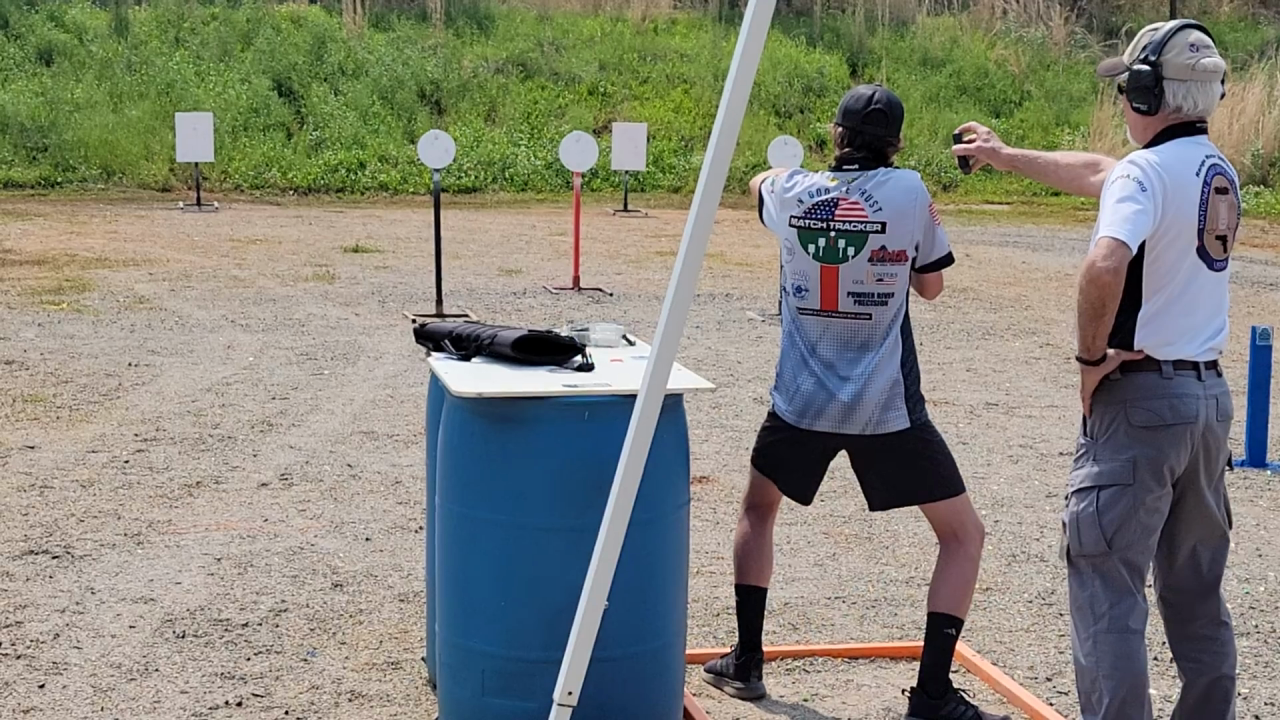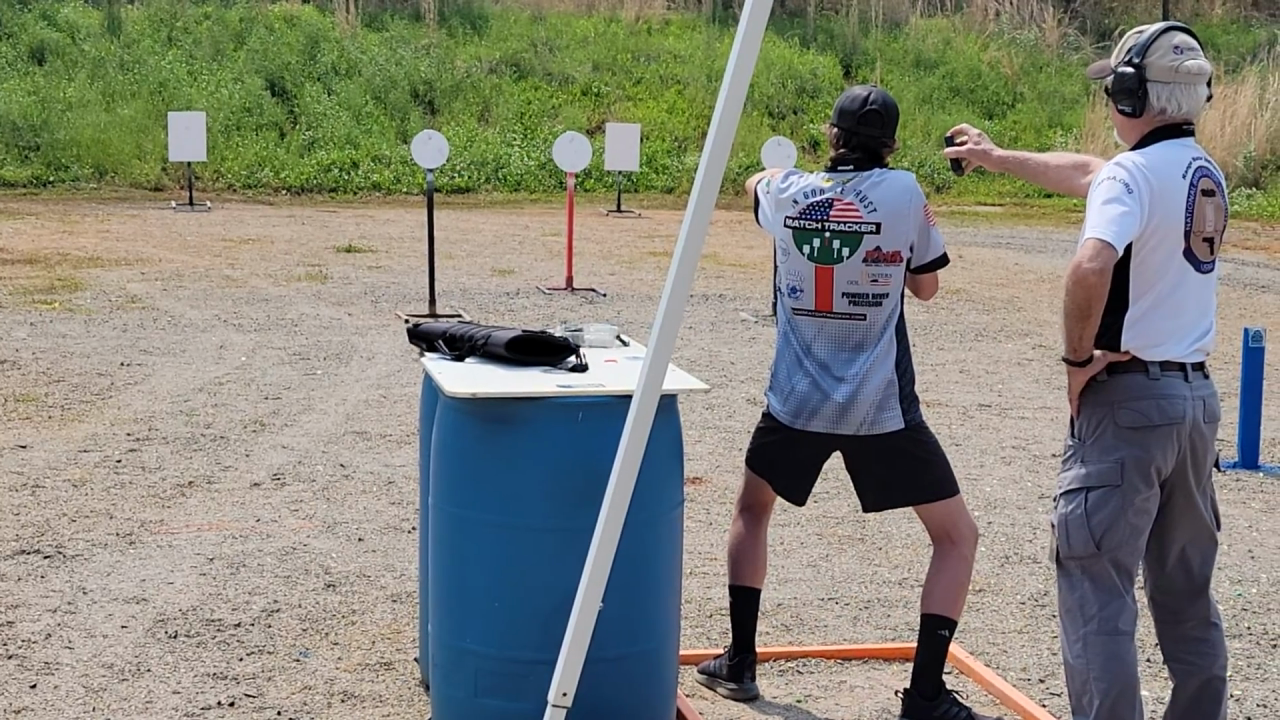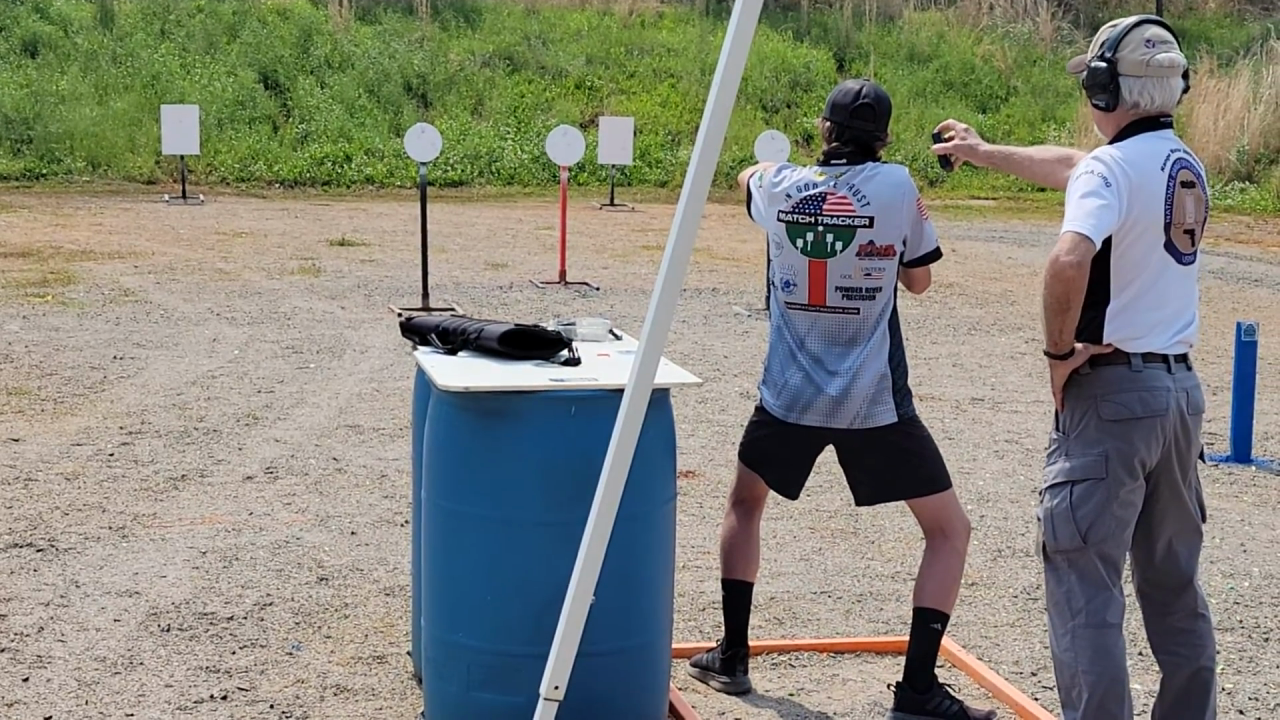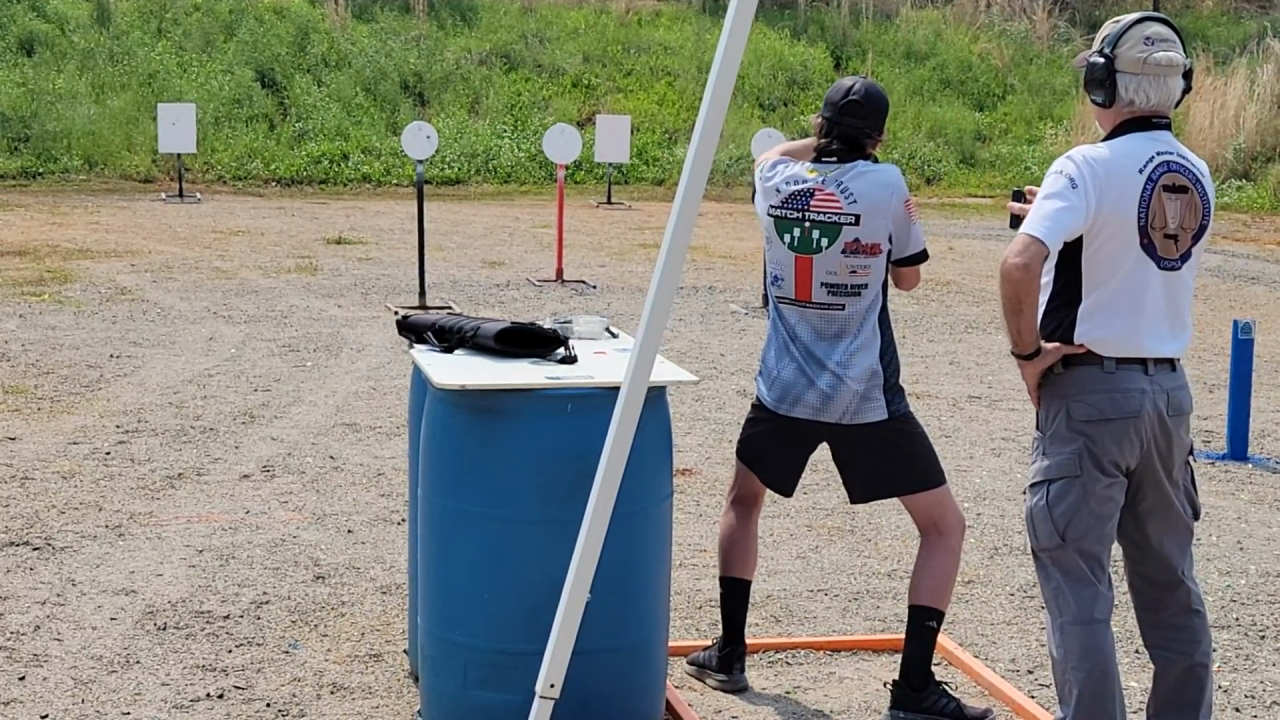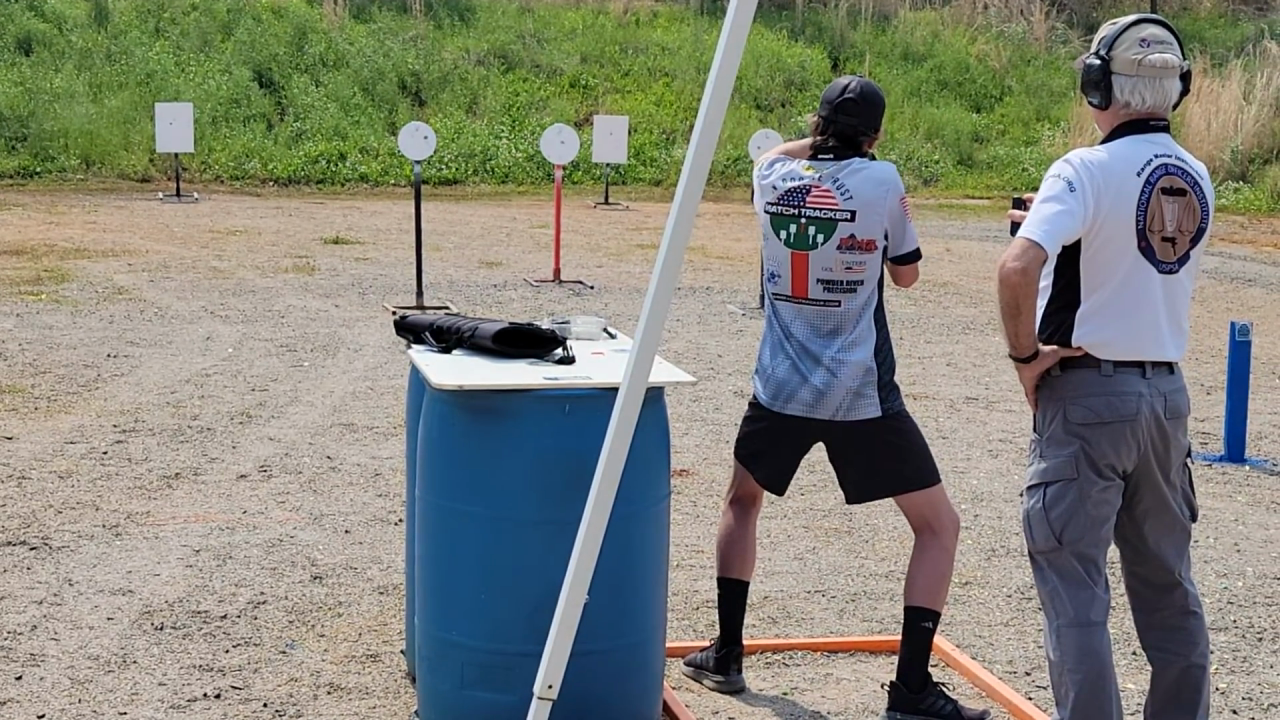
dt=1s
person 1, frame 1
left shoulder: (1144, 170)
right shoulder: (1218, 170)
left elbow: (1103, 267)
right elbow: (1094, 173)
left wrist: (1091, 356)
right wrist: (1005, 155)
left hip: (1141, 397)
right hip: (1208, 394)
left knee: (1106, 585)
right knee: (1196, 587)
person 1, frame 2
left shoulder: (1131, 172)
right shoulder: (1206, 172)
left elbow: (1091, 266)
right elbow: (1085, 171)
left wrist: (1078, 357)
right wrist: (998, 157)
left hip: (1129, 399)
right hip: (1196, 396)
left knee: (1096, 587)
right knee: (1186, 588)
person 1, frame 3
left shoulder: (1110, 166)
right shoulder: (1186, 165)
left elbow: (1069, 260)
left wrist: (1060, 351)
right wrist: (983, 152)
left hip: (1112, 390)
right hip: (1178, 386)
left knee: (1084, 583)
right knee: (1173, 579)
person 1, frame 4
left shoulder: (1089, 166)
right shoulder: (1197, 175)
left elbow: (1020, 262)
left wrist: (1028, 350)
right wrist: (1062, 214)
left hip: (1091, 391)
right hip: (1167, 389)
left knee: (1078, 583)
right knee: (1169, 577)
person 1, frame 5
left shoulder: (1087, 170)
right shoulder: (1196, 178)
left elbow: (1018, 267)
left wrist: (1025, 355)
left hip: (1088, 394)
right hip: (1166, 392)
left knee: (1074, 585)
right knee: (1166, 579)
person 2, frame 1
left shoulder: (791, 192)
right shoulder: (909, 191)
left elbow: (759, 181)
right elbow: (931, 284)
left hip: (802, 403)
right hip: (887, 410)
left knee: (757, 510)
right knee: (964, 535)
left ankle: (745, 660)
person 2, frame 2
left shoulder: (788, 192)
right shoulder: (903, 193)
left elbow: (754, 180)
right elbow: (926, 287)
left hip: (796, 402)
right hip: (881, 410)
left knee: (751, 510)
right knee: (957, 536)
left ankle: (739, 662)
person 2, frame 3
left shoulder: (781, 186)
right shoulder: (898, 187)
left elbow: (748, 175)
right elbow: (919, 279)
left hip: (790, 396)
right hip: (876, 403)
left knee: (744, 504)
right knee: (950, 529)
left ankle: (732, 655)
person 2, frame 4
left shoulder: (777, 180)
right shoulder: (885, 184)
right elbow: (909, 277)
left wrist: (814, 144)
left hip: (784, 391)
right hip: (866, 399)
left knee: (742, 502)
right knee: (945, 526)
left ankle: (729, 652)
person 2, frame 5
left shoulder: (774, 179)
right shoulder: (882, 181)
right elbow: (906, 274)
left wrist: (818, 143)
left hip: (781, 389)
right hip: (861, 396)
left knee: (741, 502)
right knee: (939, 526)
left ankle: (726, 654)
